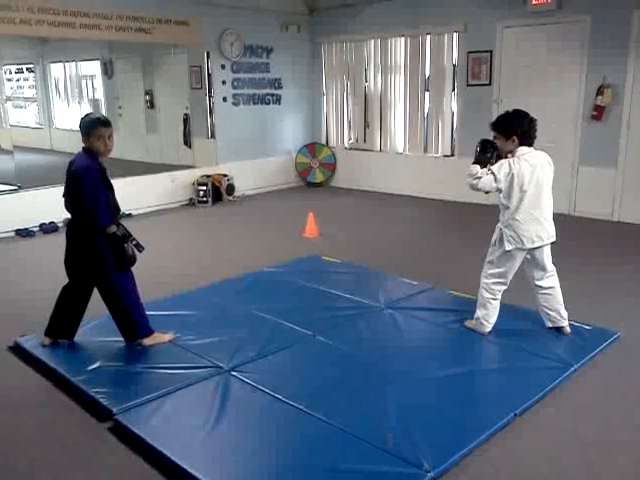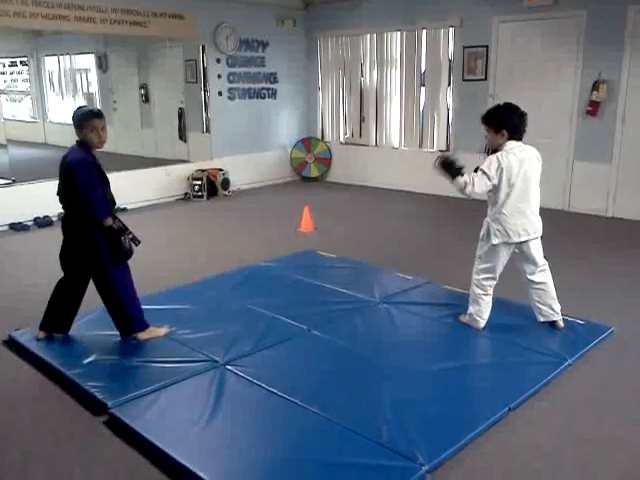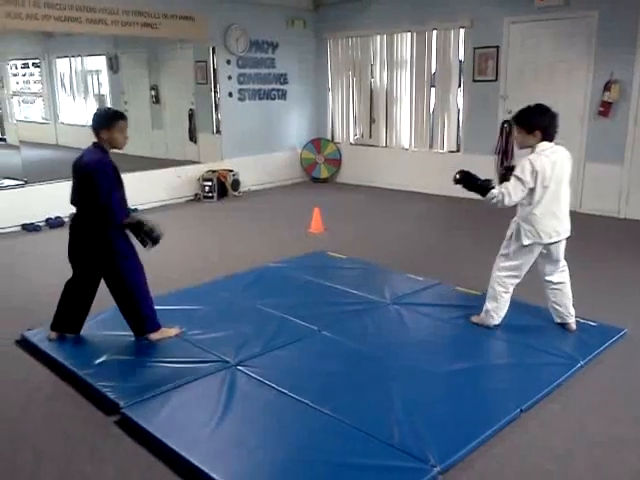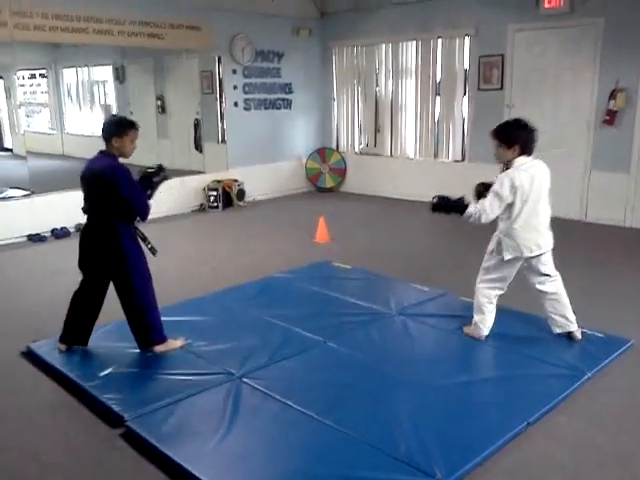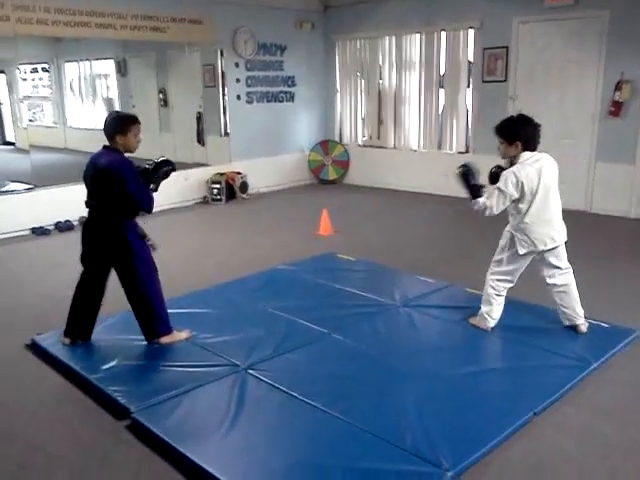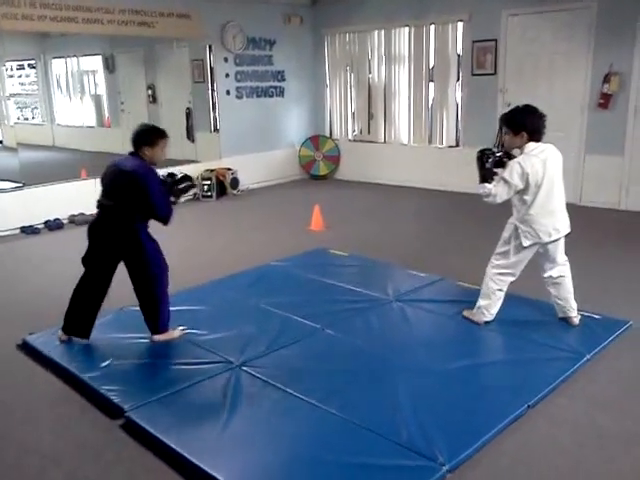
dt=0.4s
person 1, frame 1
left shoulder: (78, 162)
right shoulder: (89, 169)
right elbow: (97, 211)
right wrist: (115, 235)
left hip: (80, 234)
right hip: (94, 238)
left knee: (79, 284)
right knee: (120, 283)
left ankle: (54, 334)
right ankle: (143, 333)
person 1, frame 2
left shoulder: (72, 156)
right shoulder: (83, 161)
right elbow: (94, 204)
right wrist: (112, 228)
left hip: (76, 228)
right hip: (90, 231)
left knee: (74, 278)
right knee: (116, 277)
left ankle: (49, 327)
right ankle: (138, 327)
person 1, frame 3
left shoulder: (85, 158)
right shoulder: (102, 164)
right elbow: (112, 208)
left wrist: (125, 218)
right wrist: (132, 221)
left hip: (83, 229)
right hip: (103, 232)
left knee: (83, 278)
right knee: (130, 277)
left ankle: (60, 327)
right ankle: (150, 328)
person 1, frame 4
left shoulder: (92, 165)
right shoulder: (117, 170)
right elbow: (140, 209)
left wrist: (139, 186)
right wrist: (147, 188)
left hip: (94, 235)
right hip: (116, 239)
left knee: (91, 287)
right knee: (138, 287)
left ankle: (69, 339)
right ankle: (155, 340)
person 1, frame 5
left shoulder: (95, 160)
right shoulder: (122, 165)
right elbow: (144, 203)
left wrist: (141, 179)
right wrist: (151, 183)
left hip: (95, 228)
right hip: (118, 231)
left knee: (91, 280)
right knee: (143, 278)
left ankle: (74, 333)
right ankle: (162, 331)
person 1, frame 6
left shoulder: (116, 166)
right shoulder: (146, 173)
right elbow: (163, 215)
left wrist: (162, 188)
right wrist: (170, 194)
left hip: (102, 228)
right hip: (129, 232)
left knee: (93, 278)
right knee: (155, 274)
left ankle: (69, 329)
right ankle: (160, 329)
person 2, frame 1
left shoulder: (508, 167)
right shoulder: (545, 160)
left elbow: (476, 181)
left wrist: (480, 161)
left hip: (514, 234)
right hip: (541, 231)
left knee: (493, 278)
right knee: (545, 277)
left ankle: (482, 322)
right ankle: (560, 322)
person 2, frame 2
left shoulder: (497, 161)
right shoulder: (533, 155)
left elbow: (472, 188)
left wrist: (455, 172)
left hip: (502, 228)
right hip: (529, 226)
left knee: (484, 273)
right knee: (538, 271)
left ankle: (476, 317)
right ankle: (553, 316)
person 2, frame 3
left shoulder: (531, 163)
right shoulder: (564, 155)
left elbow: (507, 197)
left wrist: (478, 185)
right wrist: (515, 177)
left hip: (530, 229)
right hip: (557, 227)
left knee: (505, 271)
right knee: (557, 273)
left ankle: (490, 316)
right ankle: (567, 319)
person 2, frame 4
left shoulder: (508, 178)
right shoulder: (542, 169)
left elbow: (484, 213)
left wrist: (454, 206)
right wrist: (493, 192)
left hip: (512, 243)
right hip: (539, 240)
left knee: (488, 283)
right knee: (550, 283)
left ankle: (479, 328)
right ankle: (570, 327)
person 2, frame 5
left shoulder: (513, 174)
right shoulder: (549, 162)
left elbow: (490, 207)
left wrist: (473, 187)
left hip: (524, 236)
right hip: (552, 233)
left knee: (498, 276)
right knee: (561, 276)
left ankle: (486, 318)
right ankle: (577, 321)
person 2, frame 6
left shoulder: (519, 164)
right shoulder: (553, 153)
left elbow: (493, 195)
left hip: (527, 228)
right hip: (554, 225)
left knee: (500, 268)
right knee: (557, 268)
left ankle: (482, 312)
right ankle: (570, 313)
